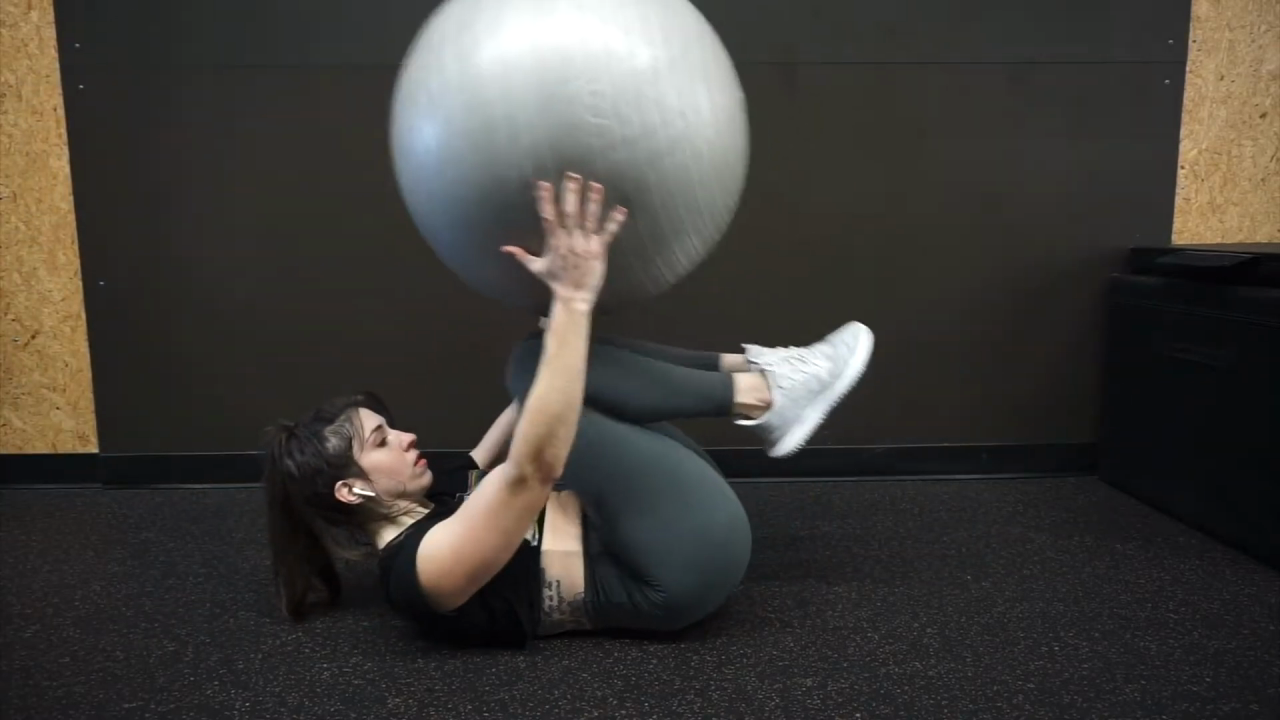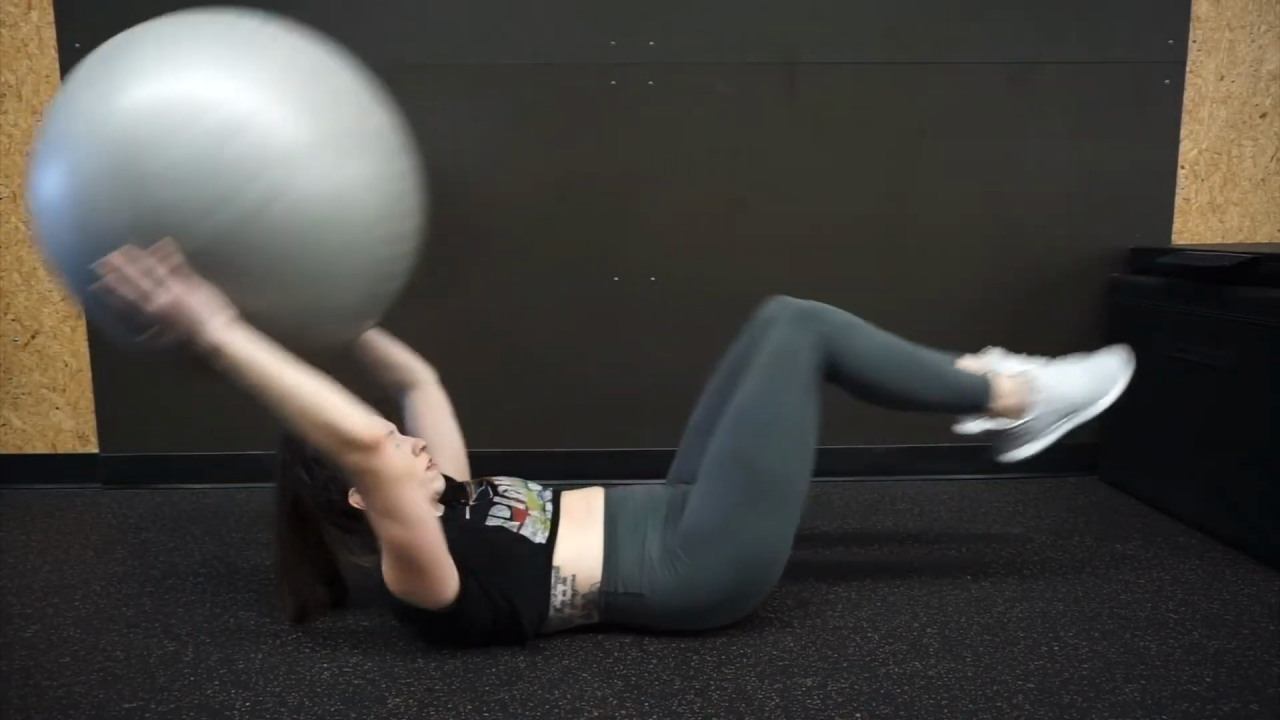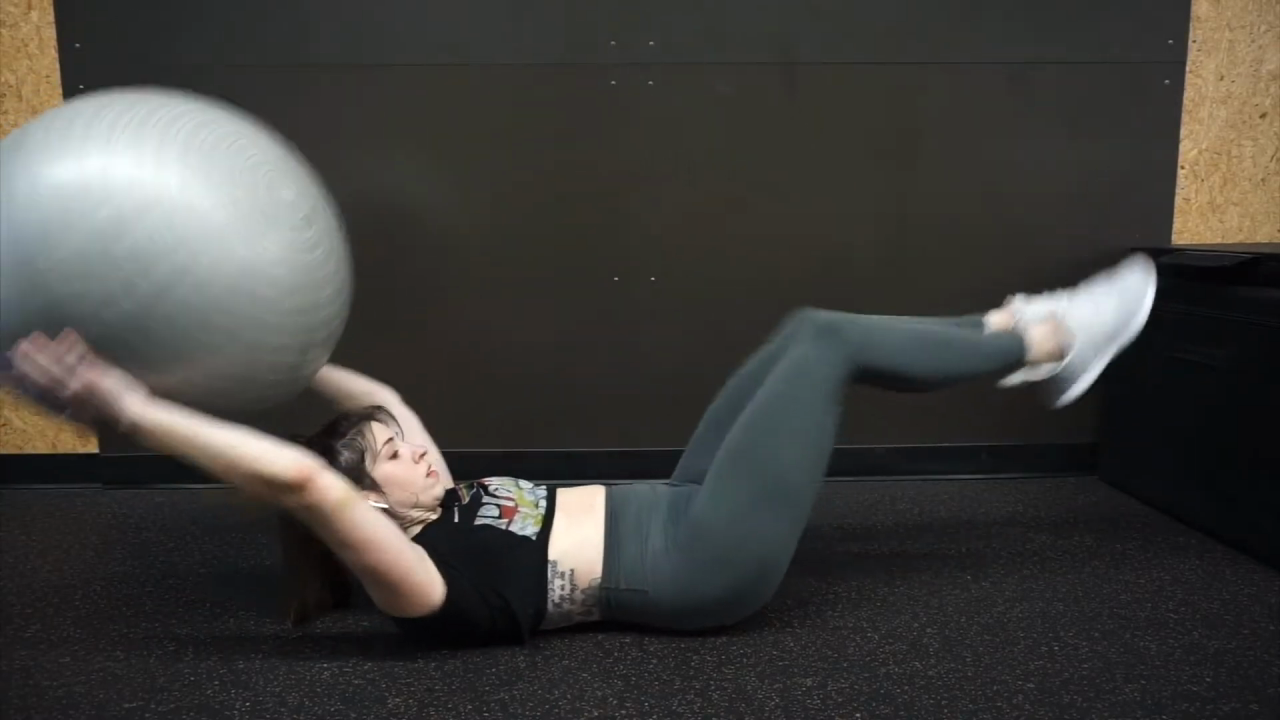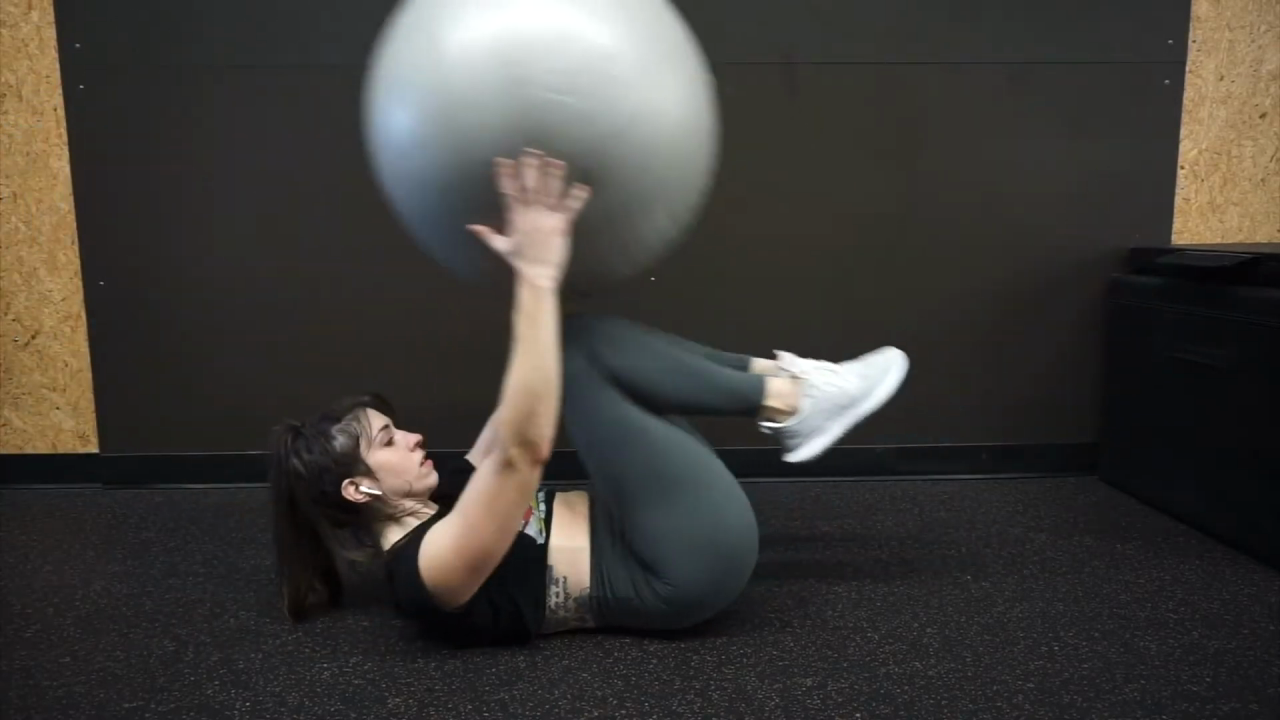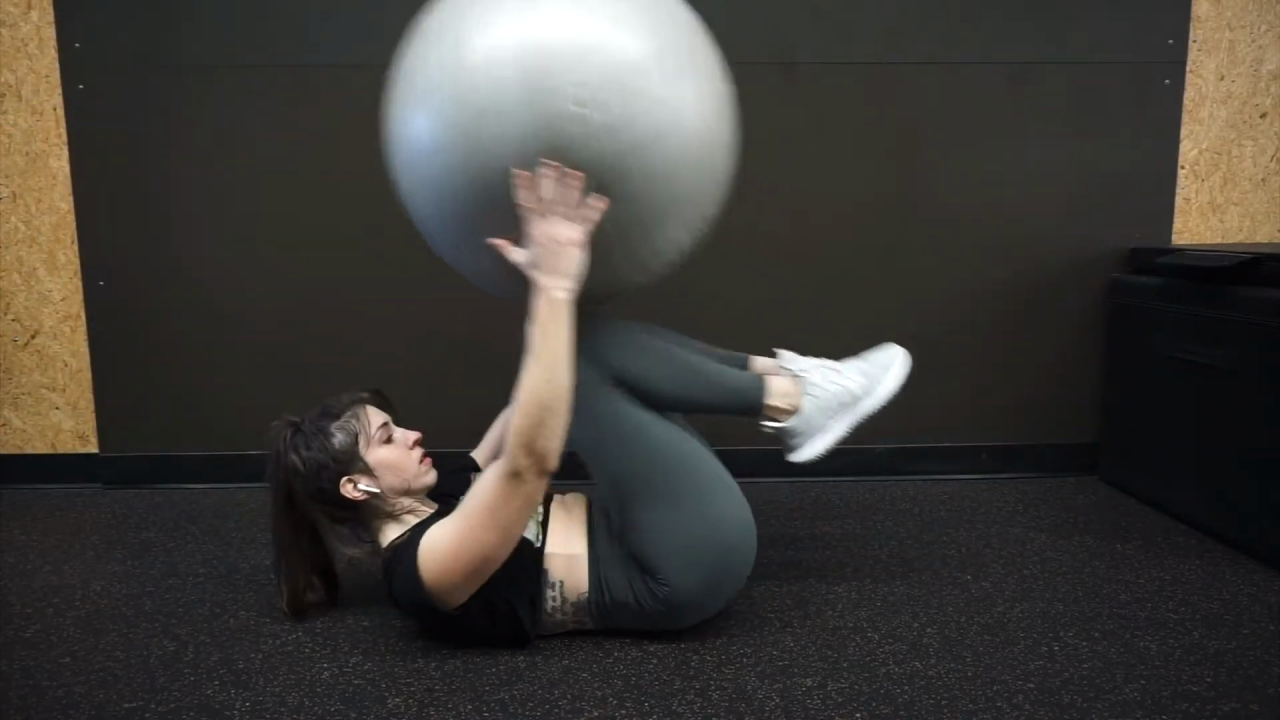
dt=0.5s
person 1, frame 1
left shoulder: (439, 501)
right shoulder: (423, 570)
left elbow: (529, 434)
right elbow: (539, 465)
left wrist: (564, 291)
right wrist: (575, 295)
left hip: (679, 541)
right hip: (691, 556)
left knee: (544, 368)
right knee: (536, 367)
left ankle: (756, 376)
right ankle: (761, 394)
person 1, frame 2
left shoulder: (462, 510)
right shoulder: (427, 587)
left elbow: (420, 377)
right elbow: (366, 442)
right wrist: (221, 329)
left hip: (682, 520)
right hip: (705, 564)
left knee: (788, 330)
right knee: (792, 326)
left ankle: (999, 383)
right ankle: (1014, 402)
person 1, frame 3
left shoulder: (443, 519)
right shoulder: (426, 590)
left elbow: (383, 400)
right elbow: (301, 478)
right wrist: (132, 406)
left hip: (681, 517)
right hip: (709, 564)
left knee: (811, 331)
right knee: (820, 338)
left ankle: (1026, 331)
right ankle: (1049, 341)
person 1, frame 4
left shoulder: (441, 502)
right shoulder: (428, 567)
left elbow: (520, 416)
right elbow: (528, 445)
left wrist: (538, 274)
right wrist: (538, 274)
left hip: (687, 540)
right hip: (697, 561)
left knee: (578, 340)
right knee: (580, 349)
left ankle: (784, 383)
right ankle: (789, 399)
person 1, frame 5
left shoulder: (436, 504)
right shoulder: (425, 566)
left elbow: (520, 437)
right elbow: (534, 458)
right wrist: (554, 285)
left hip: (679, 542)
right hip: (691, 562)
left knee: (582, 354)
right knee: (591, 345)
left ankle: (784, 381)
right ankle: (789, 400)
